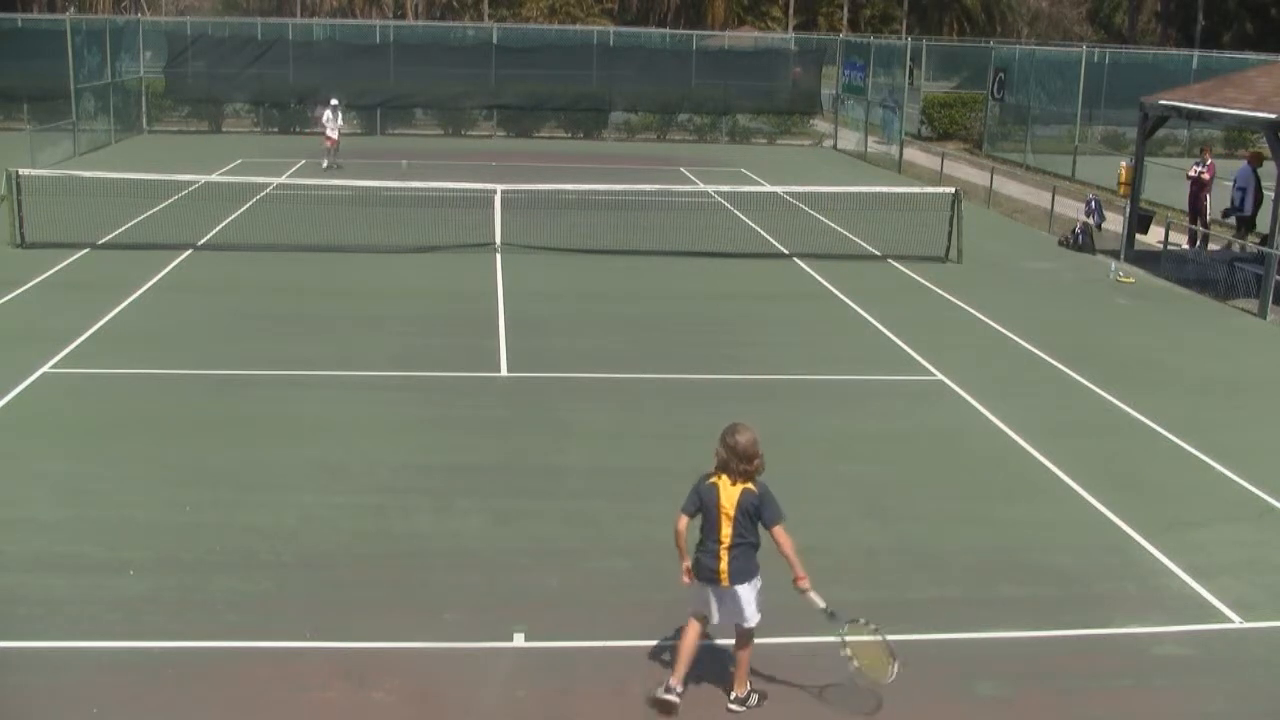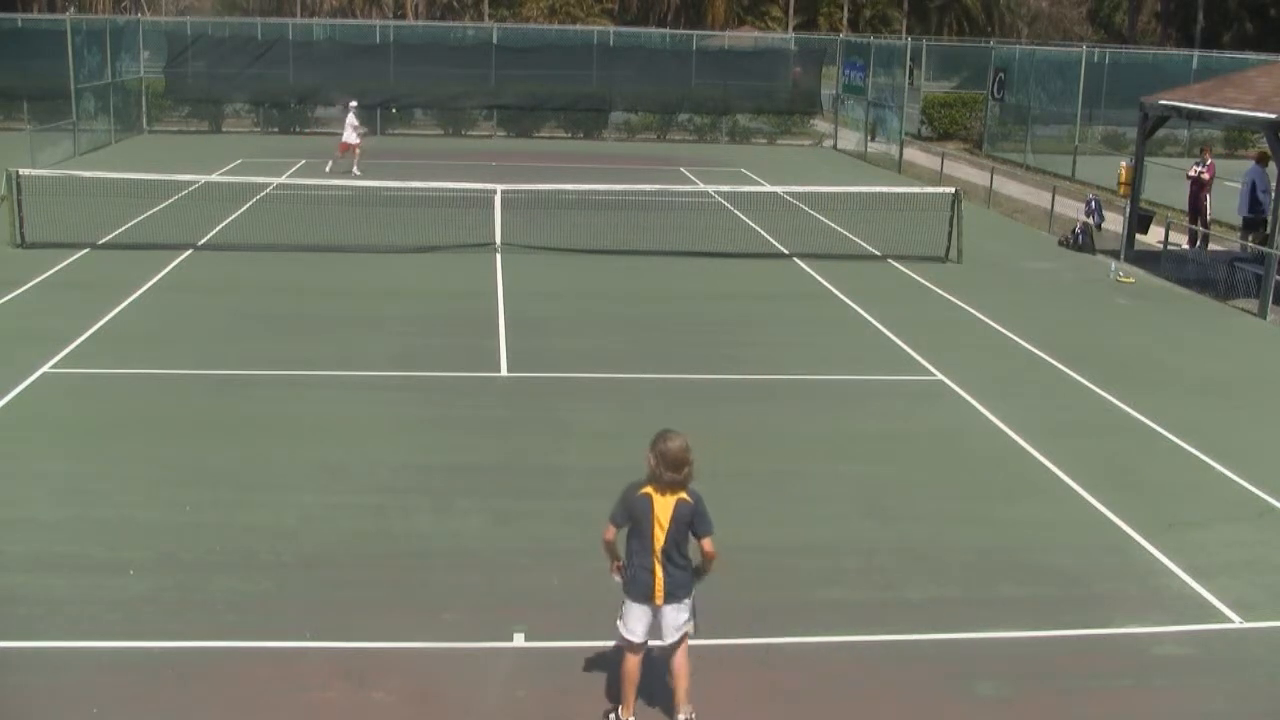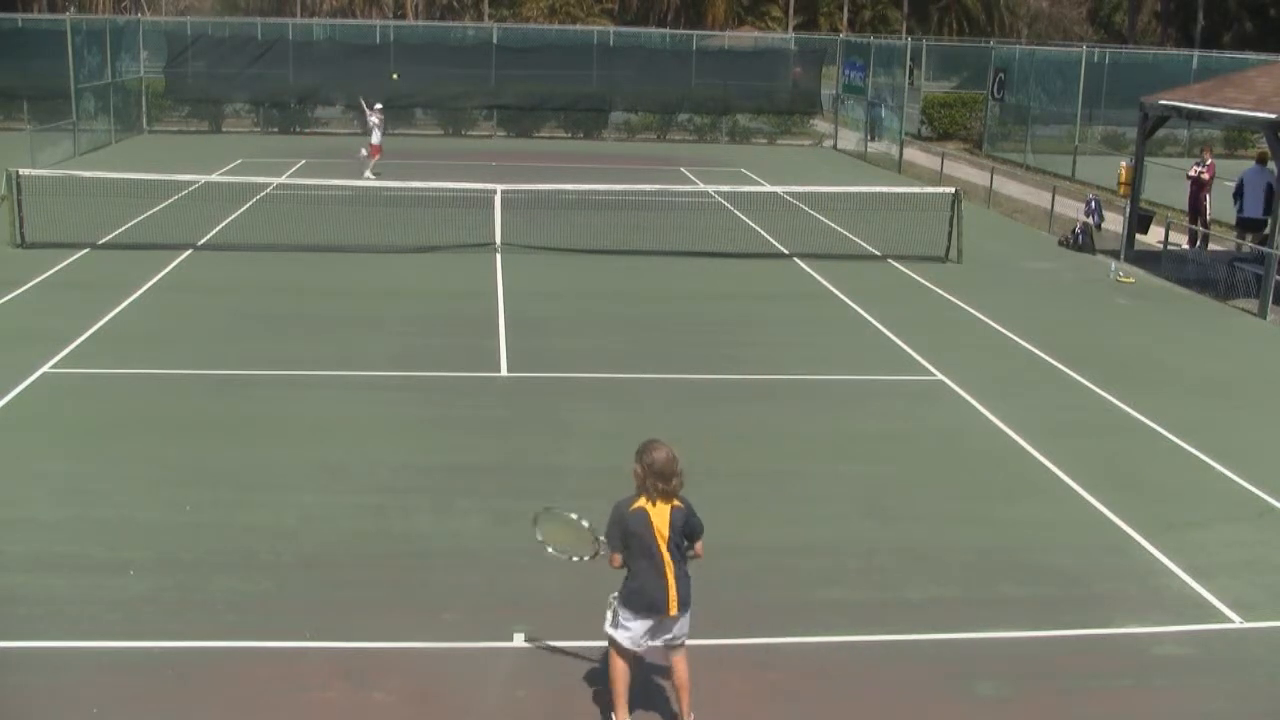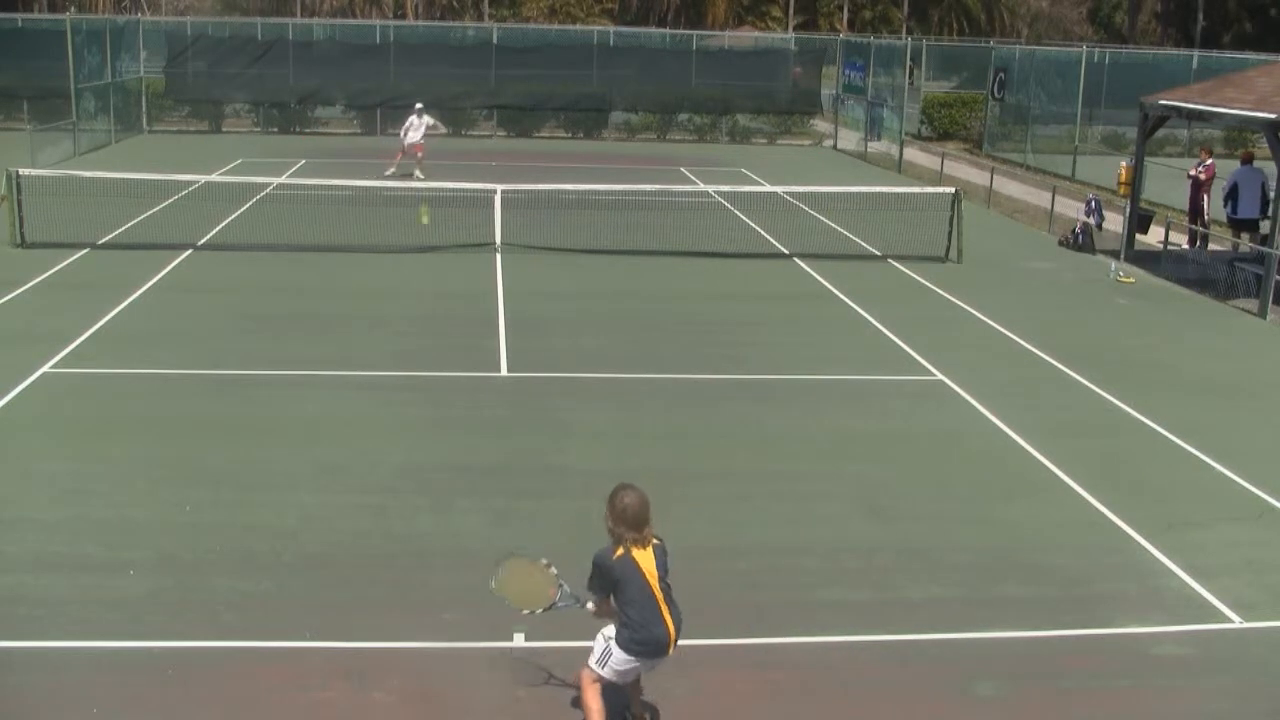
dt=0.5s
person 1, frame 1
left shoulder: (705, 484)
right shoulder: (758, 493)
left elbow: (681, 525)
right elbow: (780, 536)
left wrist: (685, 559)
right wrist: (798, 572)
left hip: (706, 569)
right hip: (742, 574)
left knee: (697, 620)
right knee: (744, 630)
left ankle: (675, 685)
right ankle: (739, 693)
person 1, frame 2
left shoulder: (634, 493)
right shoulder: (692, 501)
left elbow: (609, 536)
right elbow: (708, 550)
left wrist: (615, 560)
right wrist: (703, 569)
left hip: (638, 586)
right hip: (677, 588)
left knee: (633, 649)
right knee: (678, 646)
person 1, frame 3
left shoulder: (624, 510)
right shoulder: (682, 507)
left elbow: (616, 561)
right elbow: (697, 550)
left hip: (639, 597)
right hip: (678, 596)
left knee: (619, 651)
right knee: (677, 651)
person 1, frame 4
left shoulder: (605, 559)
right shoulder: (657, 546)
left elbow: (603, 608)
left hip: (639, 640)
right hip: (669, 634)
left knee: (589, 679)
right knee: (628, 661)
